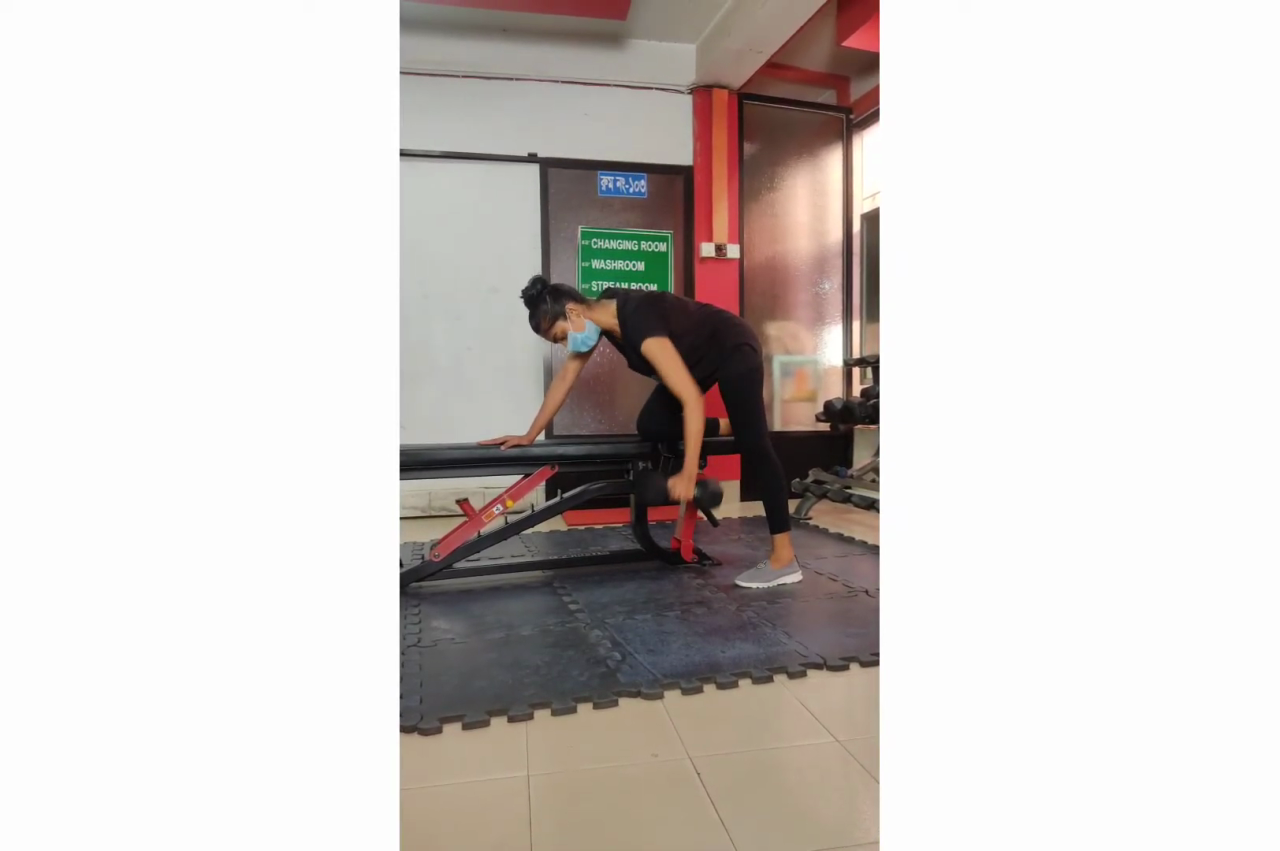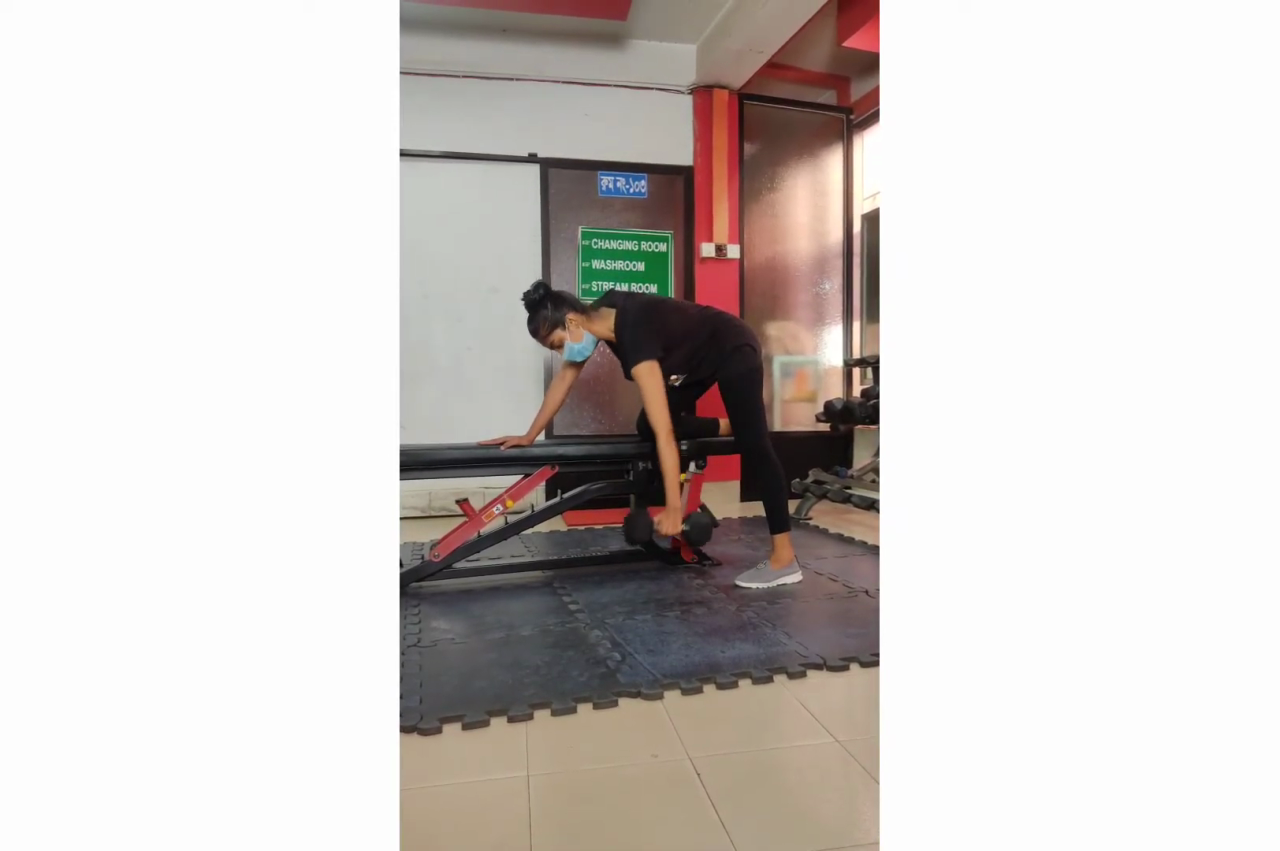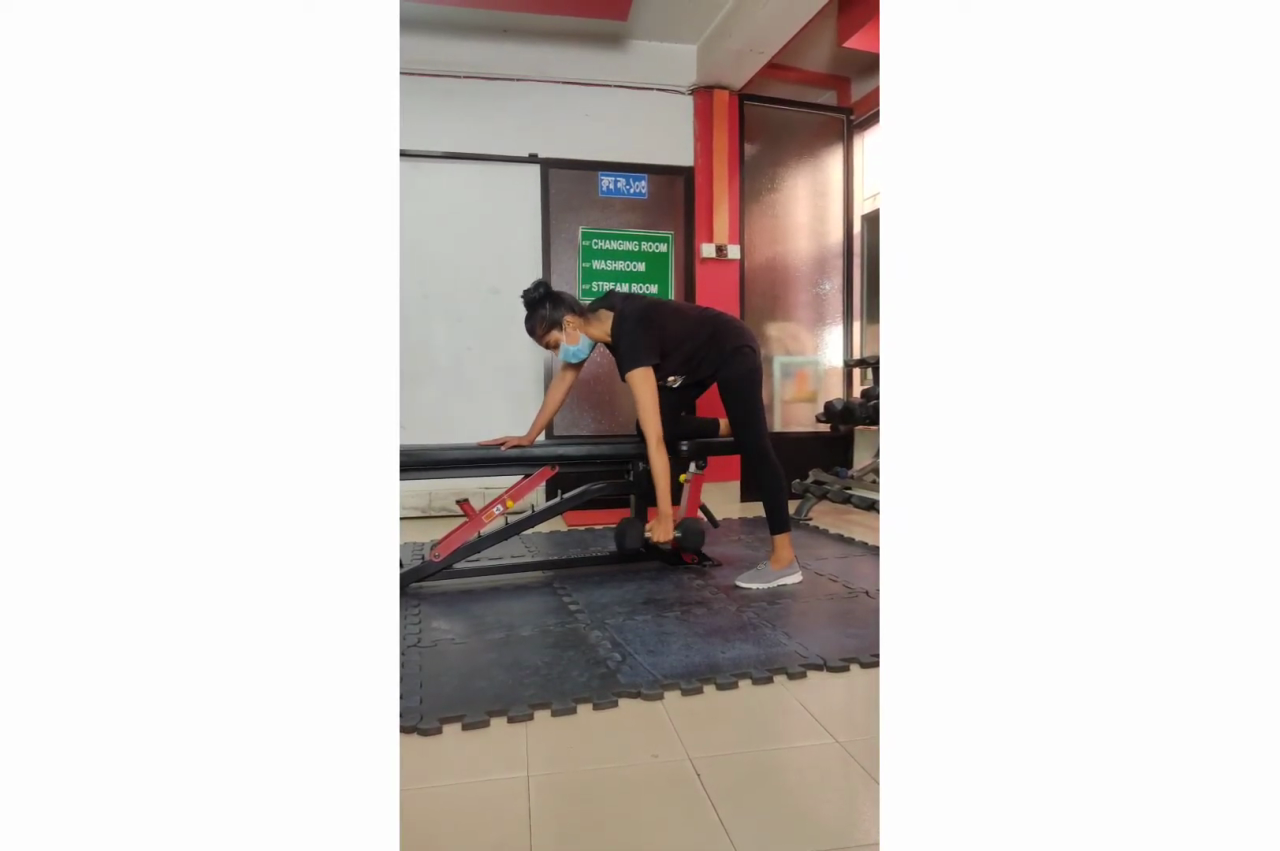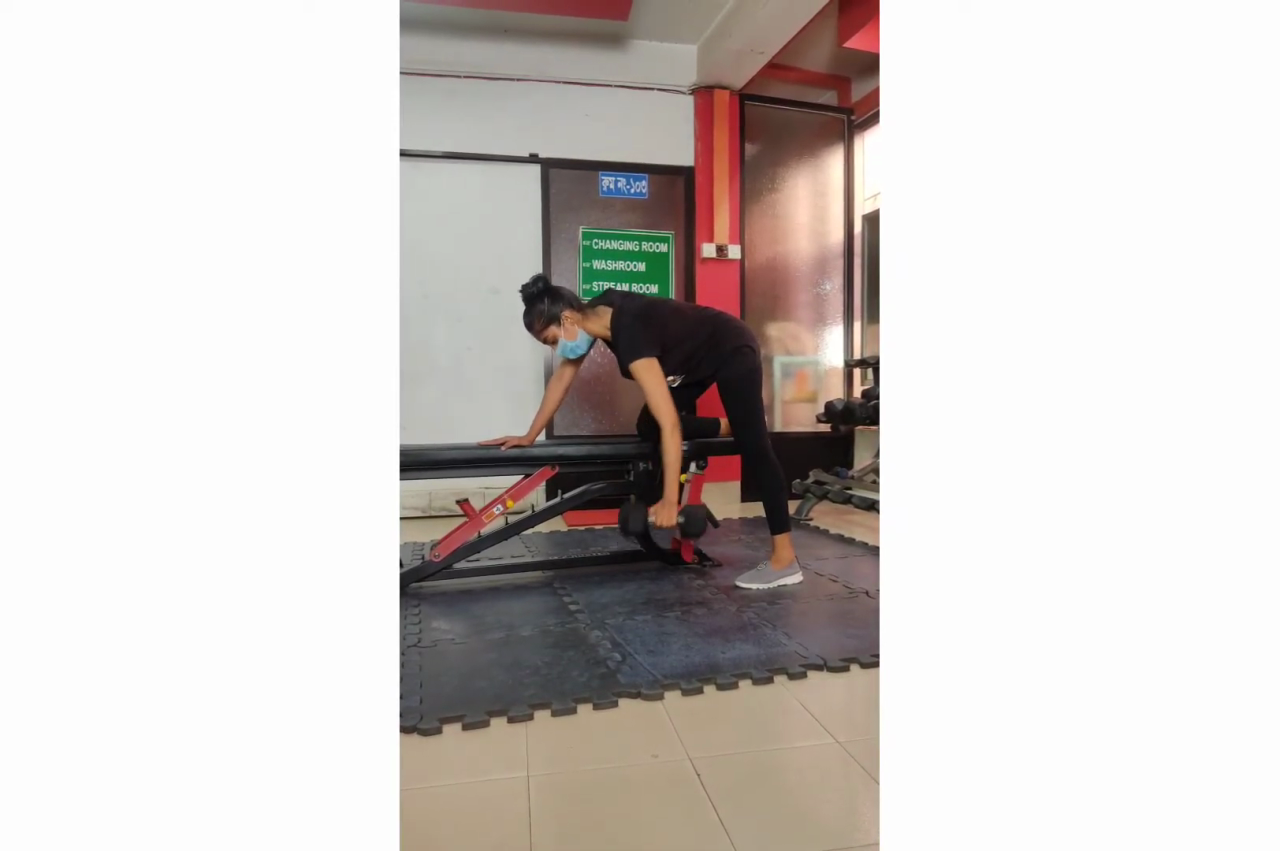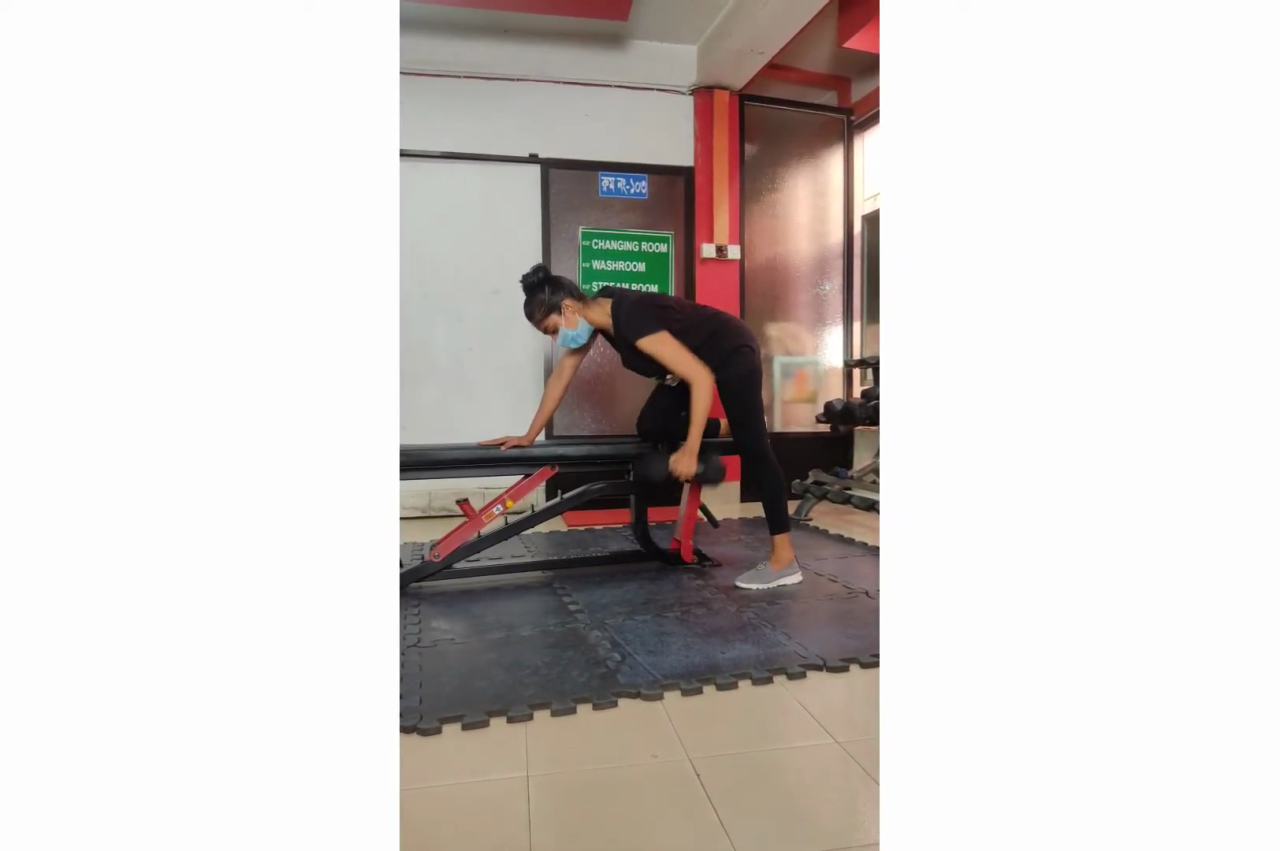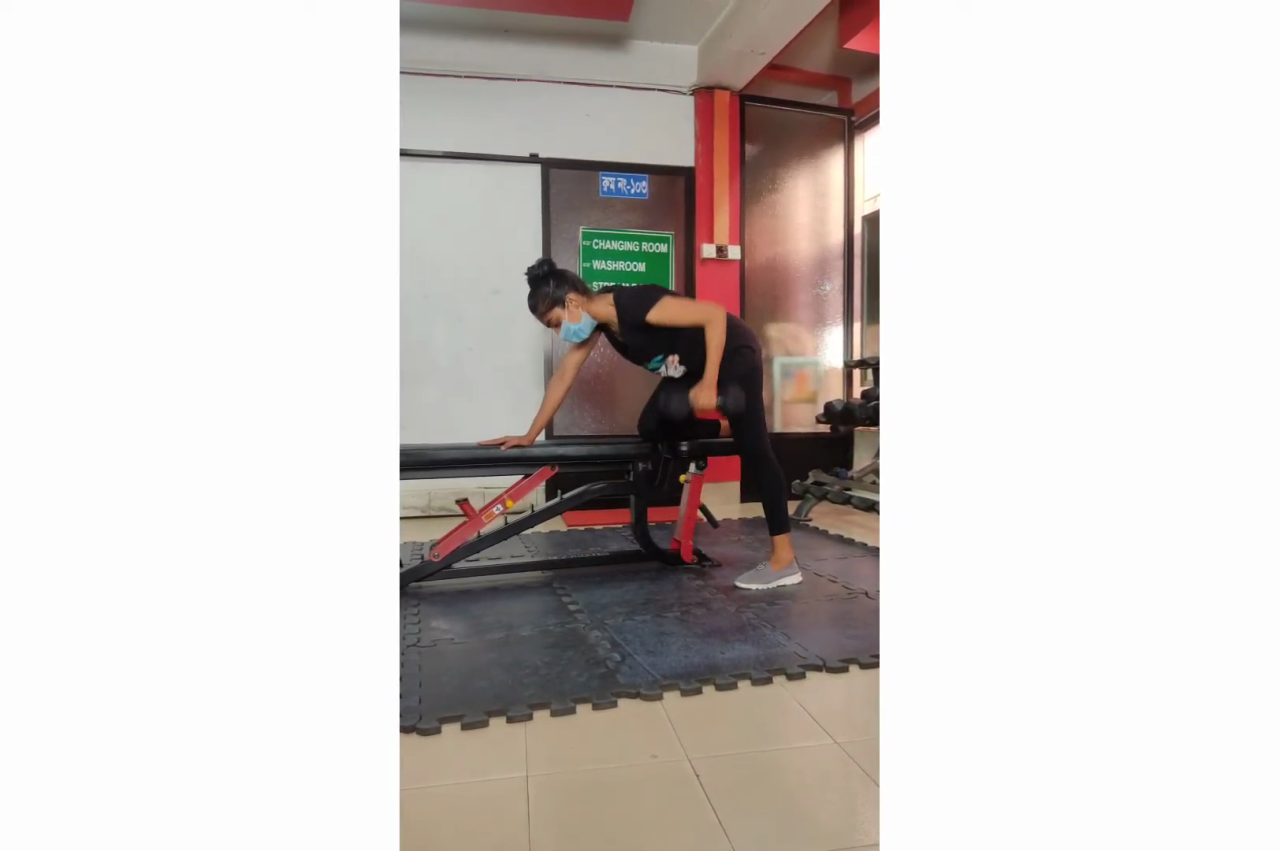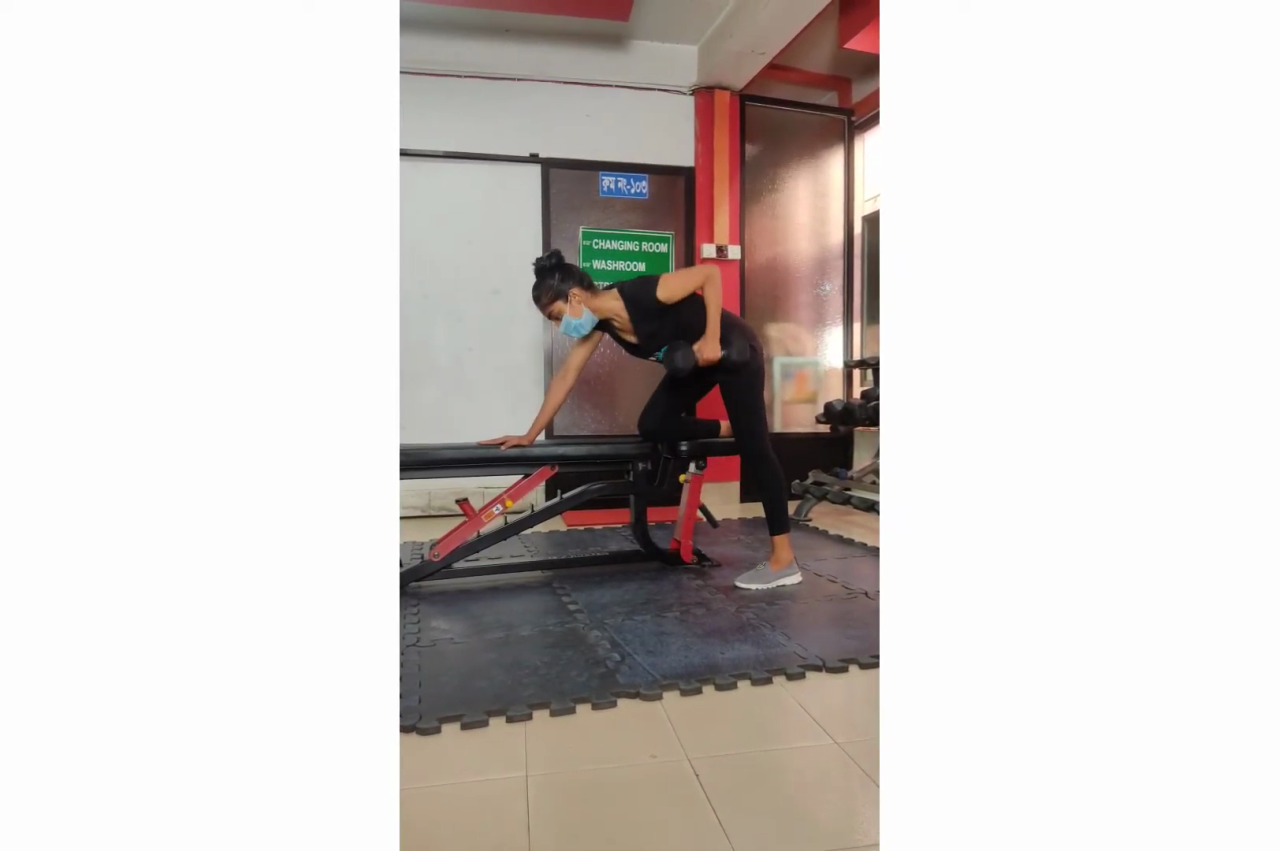
dt=0.2s
person 1, frame 1
left shoulder: (638, 321)
right shoulder: (599, 313)
left elbow: (691, 398)
right elbow: (566, 376)
left wrist: (688, 475)
right wrist: (530, 436)
left hip: (733, 350)
right hip: (697, 358)
left knee: (754, 448)
right knee: (651, 426)
left ankle: (784, 558)
right ankle: (733, 428)
person 1, frame 2
left shoulder: (634, 336)
right shoulder: (598, 315)
left elbow: (665, 432)
right elbow: (565, 377)
left wrist: (673, 508)
right wrist: (529, 436)
left hip: (733, 350)
right hip: (695, 357)
left knee: (754, 449)
right knee: (647, 429)
left ankle: (784, 558)
right ankle: (732, 427)
person 1, frame 3
left shoulder: (631, 340)
right shoulder: (596, 316)
left elbow: (655, 439)
right elbow: (565, 378)
left wrist: (665, 514)
right wrist: (529, 436)
left hip: (732, 351)
right hip: (696, 357)
left knee: (753, 449)
right knee: (656, 423)
left ankle: (784, 559)
right ankle: (732, 427)
person 1, frame 4
left shoulder: (631, 333)
right shoulder: (595, 314)
left elbow: (670, 423)
right elbow: (563, 376)
left wrist: (670, 500)
right wrist: (529, 437)
left hip: (732, 351)
right hip: (695, 357)
left knee: (754, 450)
right knee: (647, 428)
left ankle: (784, 559)
right ankle: (733, 427)
person 1, frame 5
left shoulder: (631, 319)
right shoulder: (595, 310)
left elbow: (702, 379)
right elbow: (562, 375)
left wrist: (691, 451)
right wrist: (529, 436)
left hip: (732, 350)
right hip: (697, 355)
left knee: (753, 450)
right knee: (651, 428)
left ankle: (784, 559)
right ankle: (734, 426)
person 1, frame 6
left shoulder: (634, 306)
right shoulder: (597, 313)
left elbow: (714, 315)
right elbow: (564, 375)
left wrist: (709, 384)
right wrist: (530, 436)
left hip: (731, 350)
right hip: (691, 359)
left knee: (753, 450)
right knee: (652, 428)
left ankle: (784, 559)
right ankle: (736, 426)
person 1, frame 7
left shoulder: (641, 295)
right shoulder: (600, 316)
left elbow: (710, 273)
right elbow: (567, 375)
left wrist: (711, 339)
right wrist: (530, 436)
right hip: (692, 358)
left knee: (754, 450)
right knee: (653, 427)
left ankle: (784, 559)
right ankle: (733, 428)
